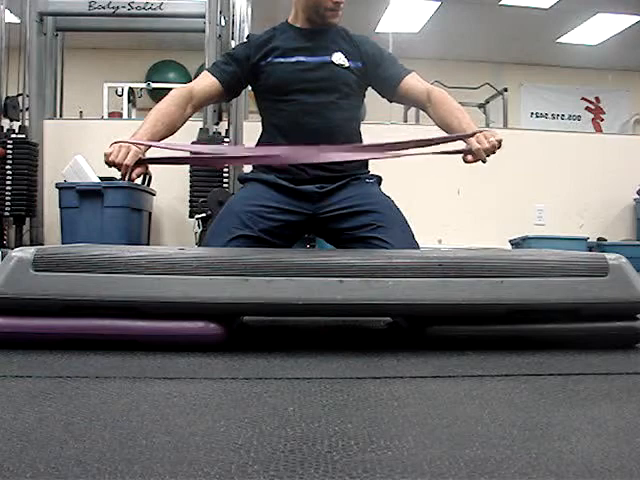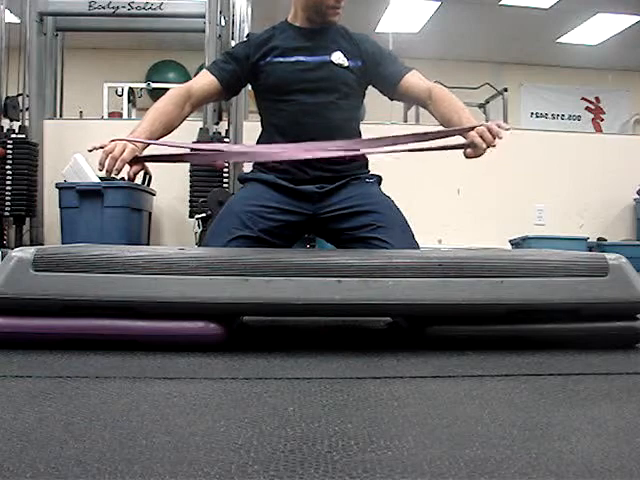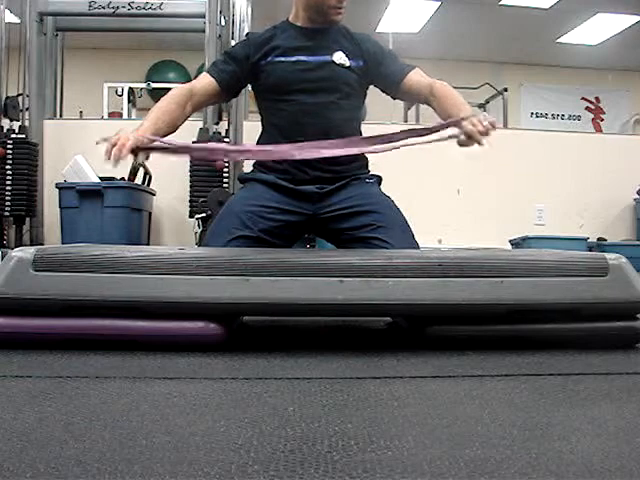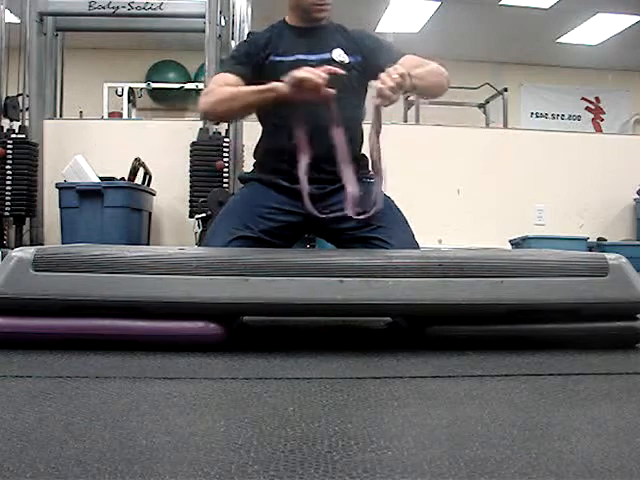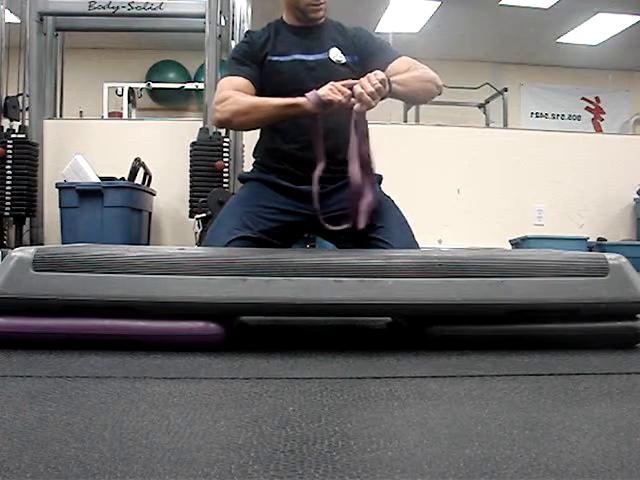
dt=0.4s
person 1, frame 1
left shoulder: (361, 49)
right shoulder: (259, 48)
left elbow: (427, 95)
right elbow: (190, 96)
left wrist: (472, 134)
right wrist: (139, 142)
left hip: (349, 186)
right hip: (273, 185)
person 1, frame 2
left shoulder: (361, 49)
right shoulder: (259, 47)
left elbow: (428, 92)
right elbow: (188, 95)
left wrist: (472, 127)
right wrist: (136, 140)
left hip: (349, 186)
right hip: (273, 186)
person 1, frame 3
left shoulder: (362, 48)
right shoulder: (259, 46)
left elbow: (430, 88)
right elbow: (190, 95)
left wrist: (466, 118)
right wrist: (143, 133)
left hip: (349, 186)
right hip: (273, 185)
person 1, frame 4
left shoulder: (358, 43)
right shoulder: (258, 46)
left elbow: (437, 77)
right elbow: (210, 105)
left wrist: (406, 78)
right wrist: (281, 89)
right hip: (275, 186)
person 1, frame 5
left shoulder: (356, 40)
right shoulder: (256, 44)
left elbow: (430, 82)
right elbow: (224, 110)
left wrist: (388, 84)
right wrist: (307, 103)
left hip: (347, 184)
right hip: (274, 185)
